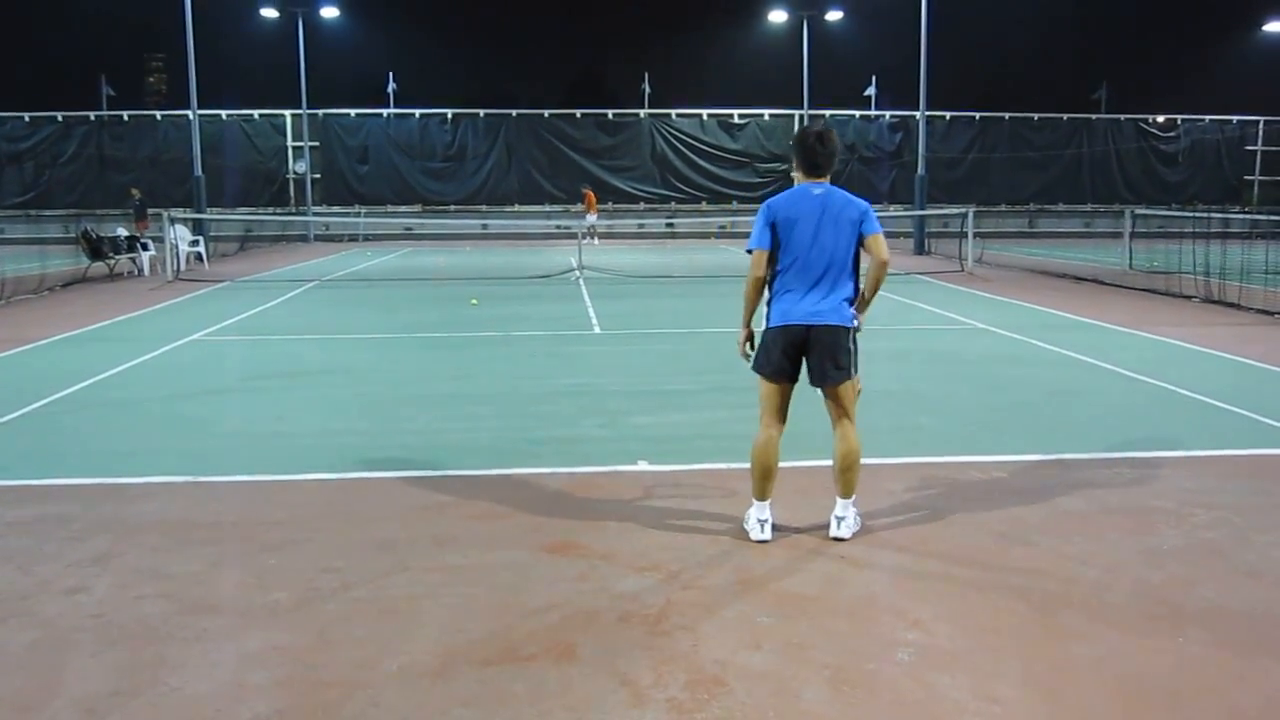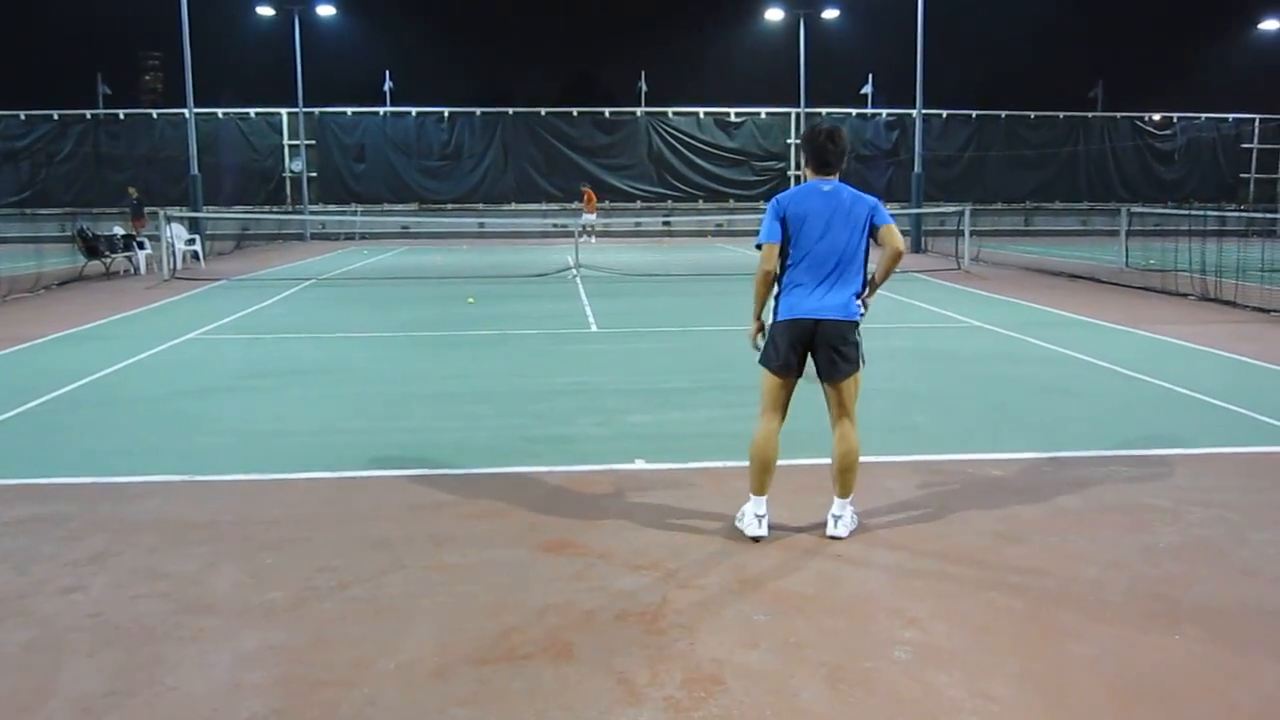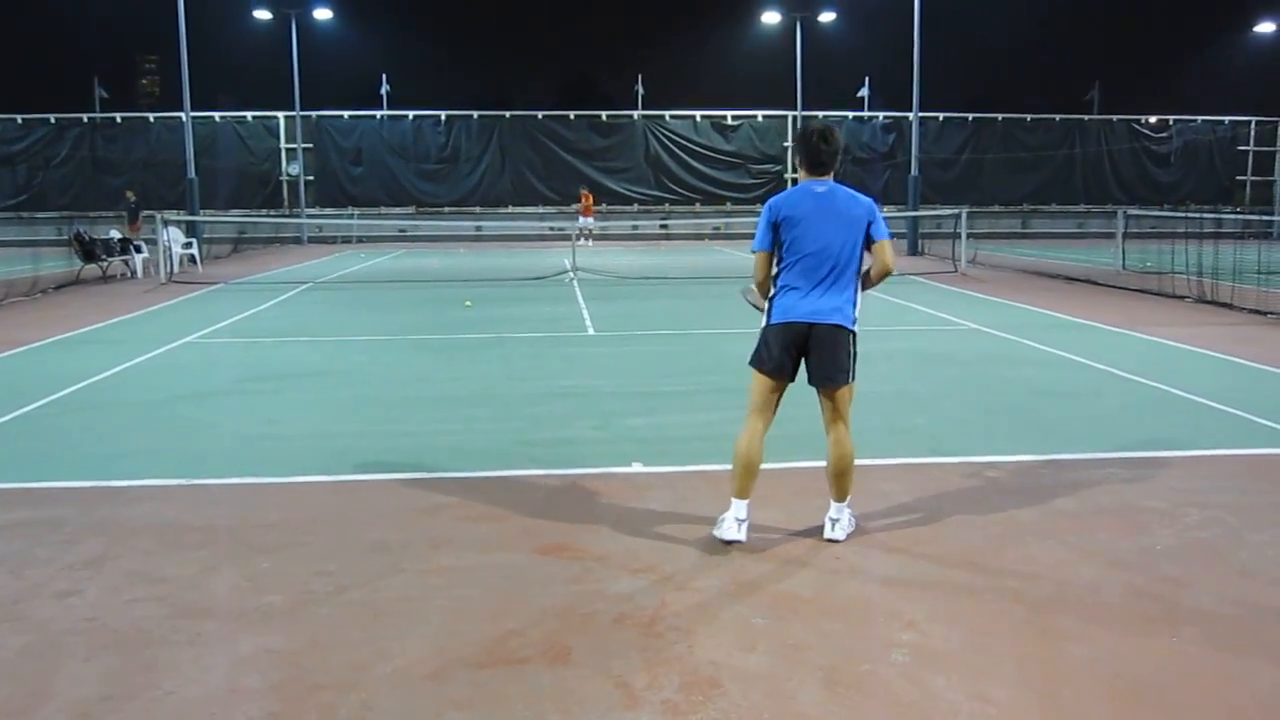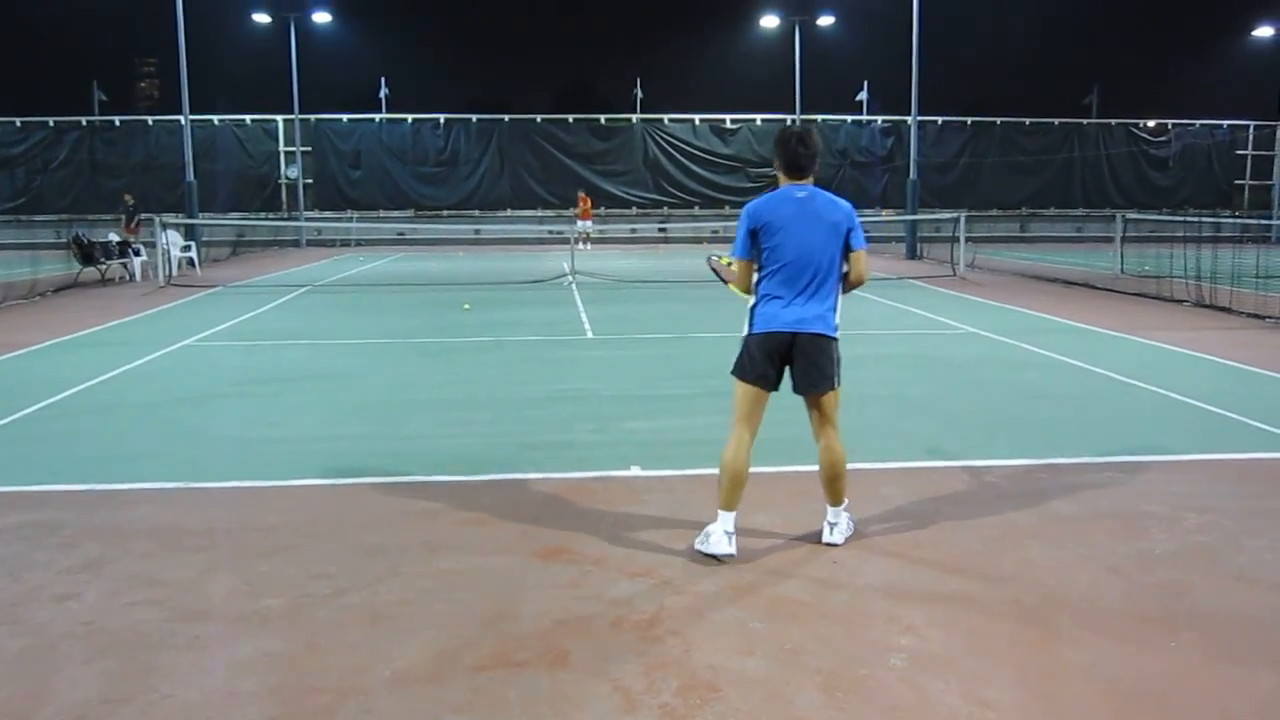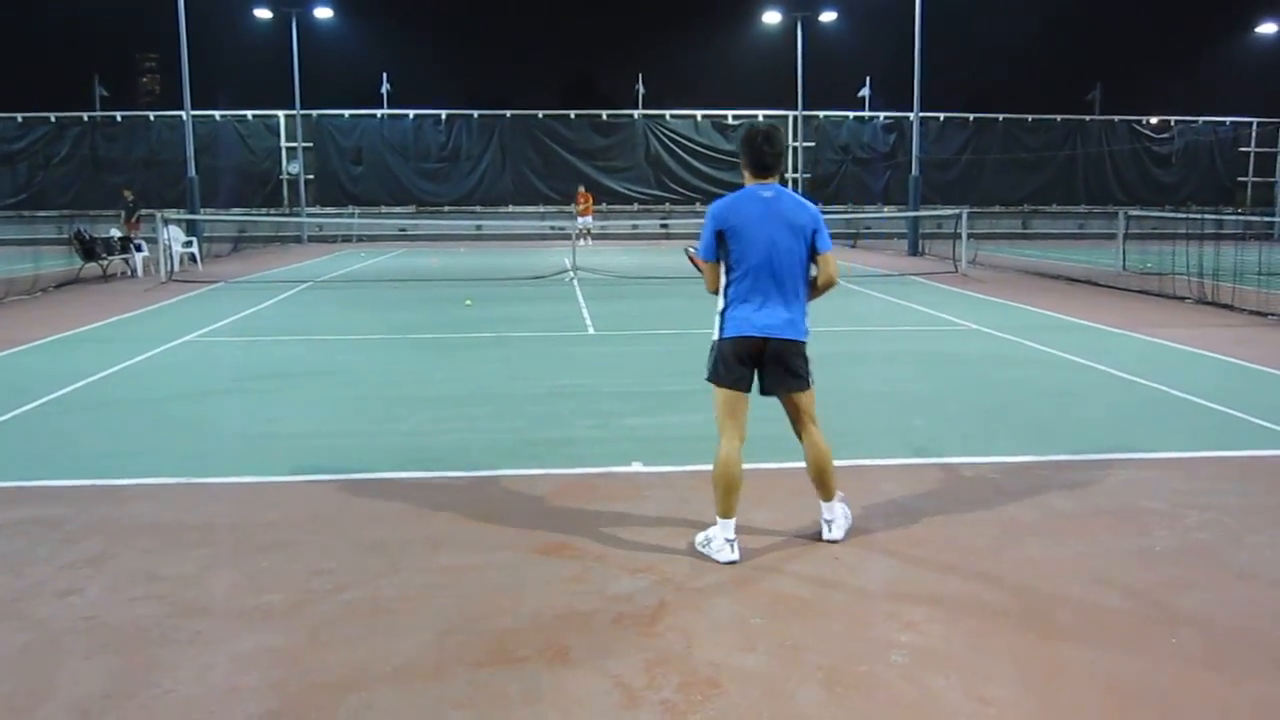
dt=0.2s
person 1, frame 1
left shoulder: (774, 208)
right shoulder: (856, 208)
left elbow: (757, 273)
right elbow: (881, 258)
left wrist: (745, 323)
right wrist: (861, 305)
left hip: (783, 325)
right hip: (834, 326)
left knee: (770, 424)
right knee: (844, 422)
left ankle: (760, 515)
right ankle: (844, 514)
person 1, frame 2
left shoulder: (783, 203)
right shoulder: (867, 204)
left elbow: (767, 268)
right elbow: (897, 248)
left wrist: (756, 317)
right wrist: (868, 289)
left hip: (790, 319)
right hip: (841, 321)
left knee: (770, 418)
right knee: (843, 422)
left ankle: (755, 512)
right ankle: (841, 513)
person 1, frame 3
left shoulder: (778, 206)
right shoulder: (863, 206)
left elbow: (762, 276)
right elbow: (885, 266)
left hip: (784, 323)
right hip: (835, 326)
left knee: (756, 421)
right knee: (838, 426)
left ankle: (737, 516)
right ankle: (838, 516)
person 1, frame 4
left shoulder: (756, 211)
right shoulder: (842, 211)
left elbow: (743, 280)
right elbow: (859, 275)
left hip: (767, 331)
right hip: (817, 333)
left knee: (742, 433)
right knee: (828, 431)
left ankle: (723, 531)
right ankle: (837, 519)
person 1, frame 5
left shoulder: (721, 211)
right shoulder: (807, 212)
left elbow: (712, 284)
right elbow: (828, 278)
left hip: (737, 335)
right hip: (788, 335)
left knee: (730, 437)
right knee: (808, 430)
left ankle: (724, 534)
right ankle: (834, 514)
